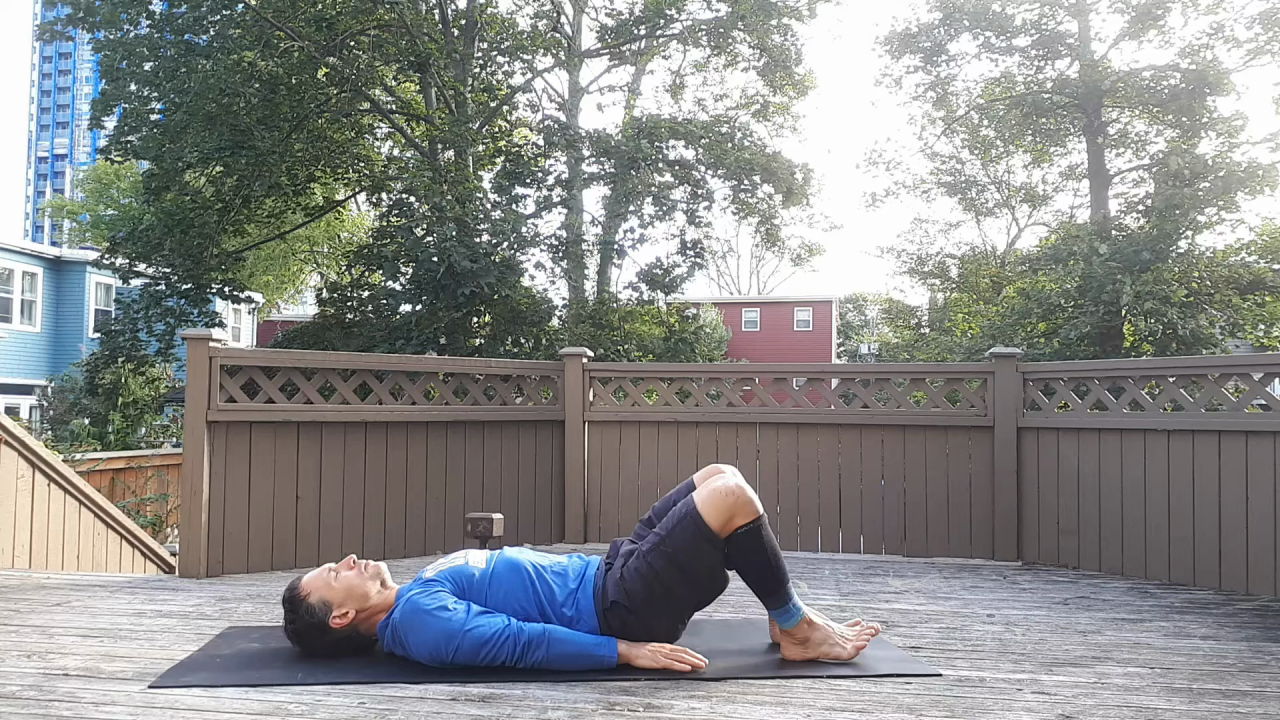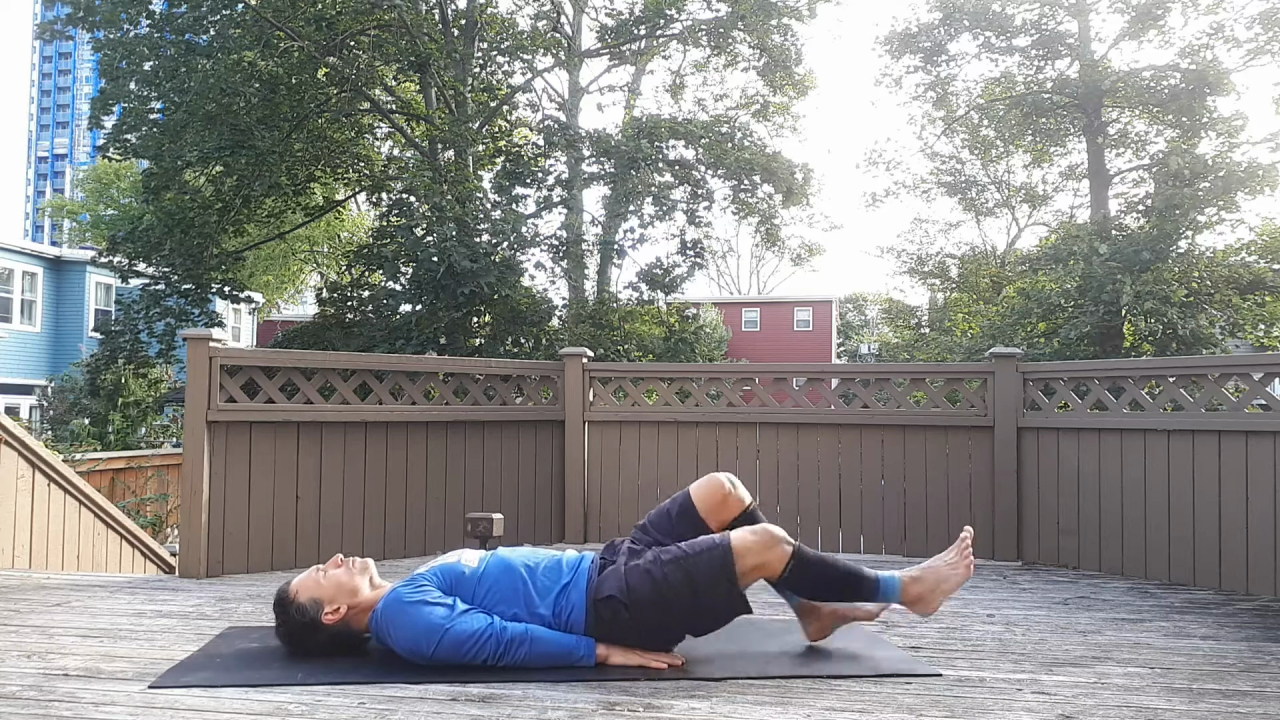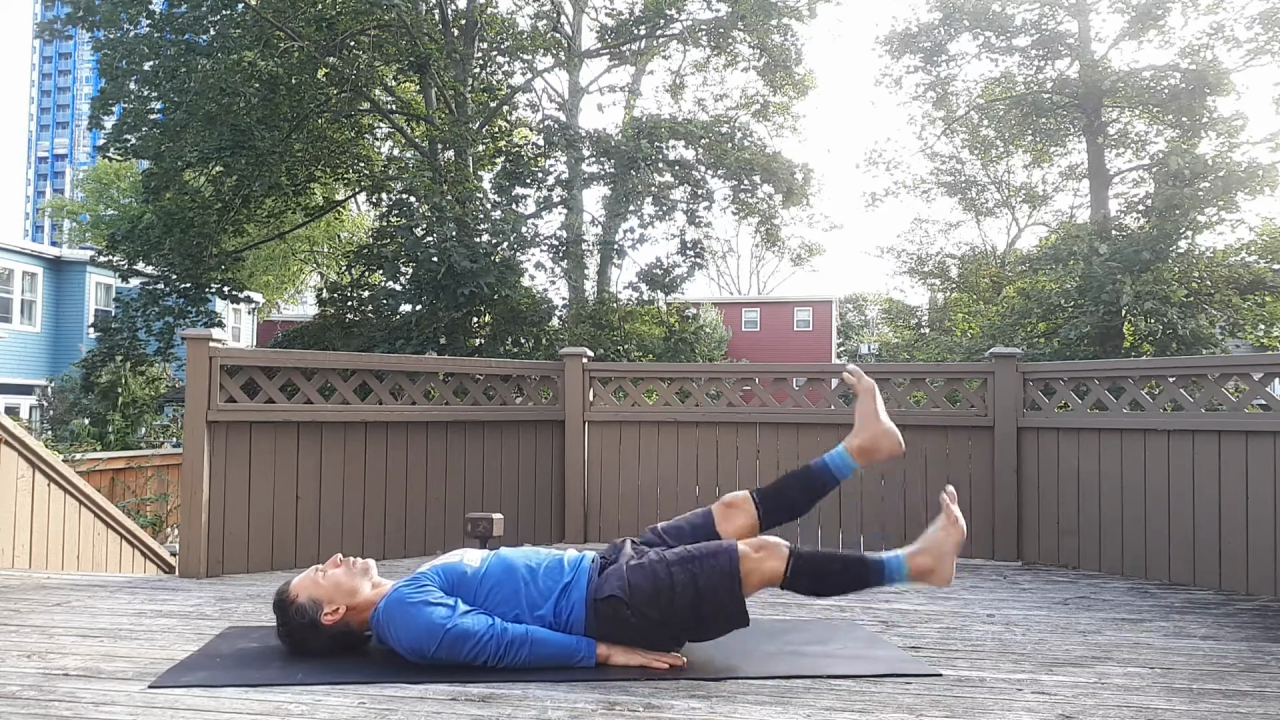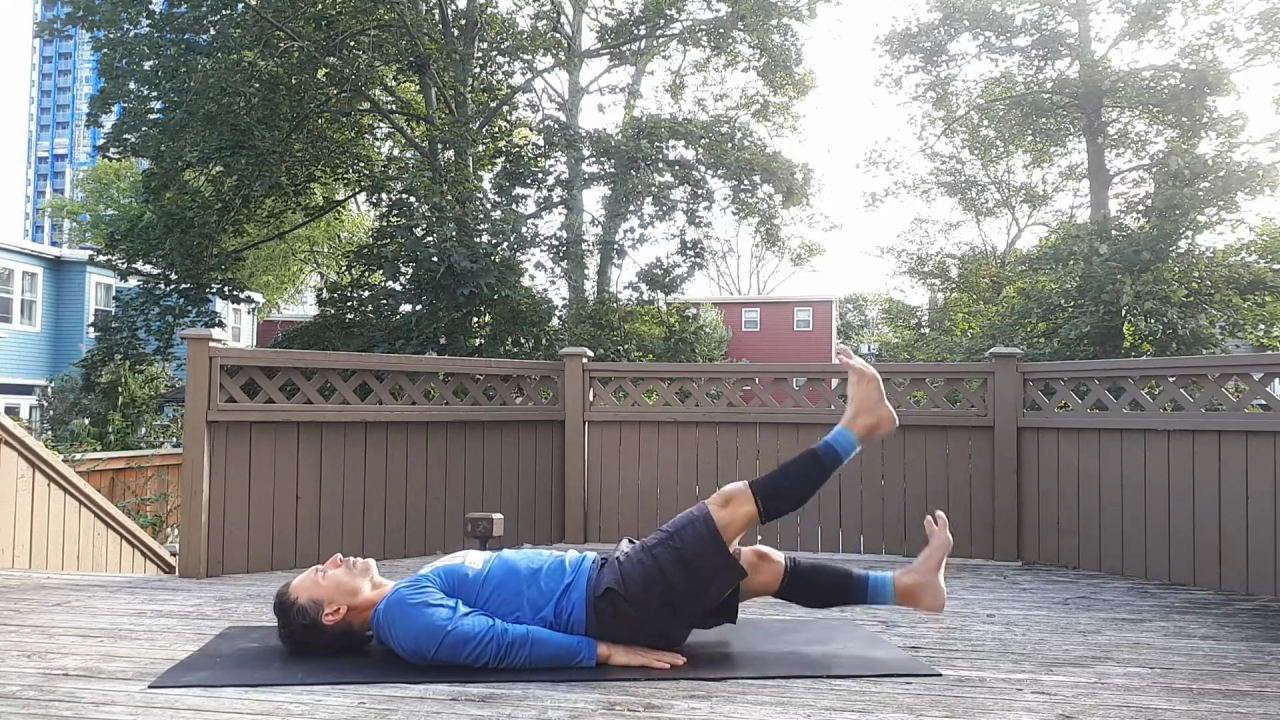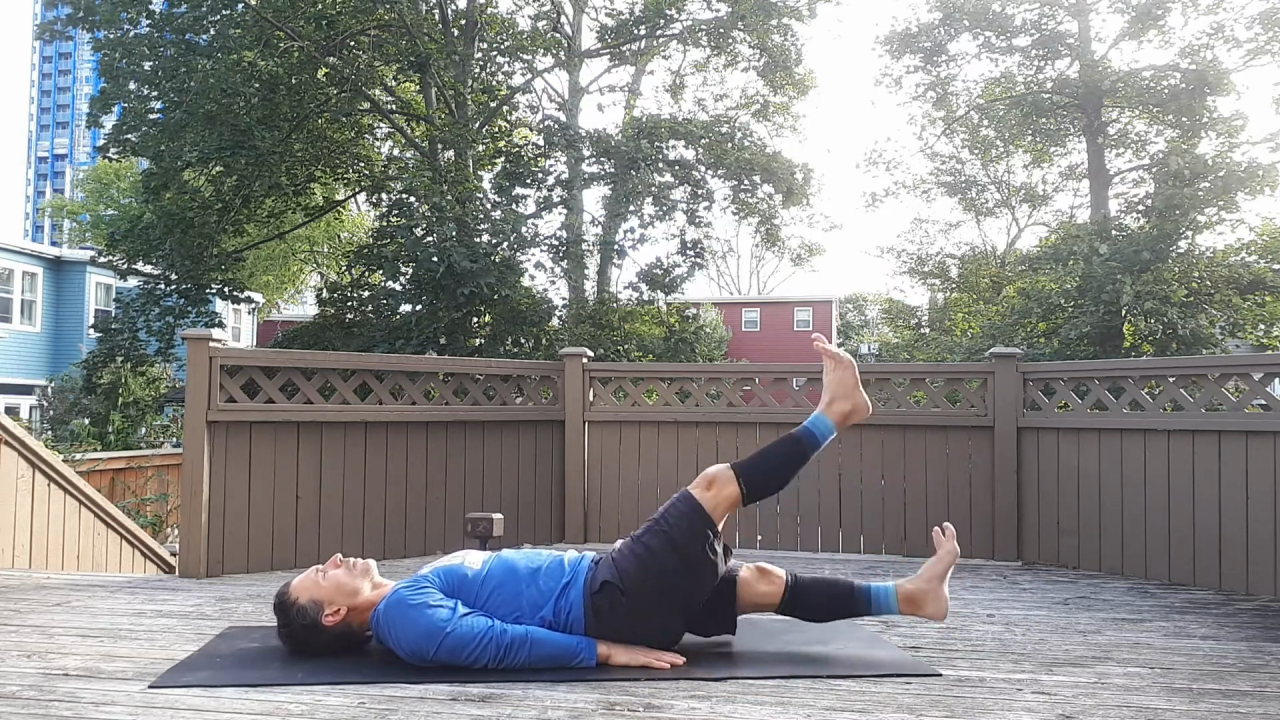
dt=1s
person 1, frame 1
left shoulder: (414, 596)
right shoulder: (417, 621)
right elbow: (520, 643)
right wrist: (628, 649)
left hip: (604, 572)
right hip: (621, 606)
left knee: (719, 475)
right knee: (732, 497)
left ankle: (788, 617)
right ankle: (800, 630)
person 1, frame 2
left shoulder: (409, 591)
right shoulder: (404, 619)
right elbow: (500, 639)
right wrist: (606, 650)
left hip: (607, 566)
right hip: (611, 601)
left knee: (724, 491)
right knee: (762, 544)
left ankle: (813, 608)
right ankle: (904, 588)
person 1, frame 3
left shoulder: (415, 587)
right shoulder: (407, 617)
right elbow: (505, 641)
right wrist: (609, 650)
left hip: (605, 568)
right hip: (611, 599)
left knee: (743, 509)
right knee: (767, 557)
left ankle: (859, 450)
right ankle: (912, 566)
person 1, frame 4
left shoulder: (412, 592)
right shoulder: (405, 619)
right elbow: (502, 644)
right wrist: (607, 650)
left hip: (604, 576)
right hip: (612, 606)
left knee: (759, 562)
right knee: (734, 503)
left ankle: (903, 584)
right ankle: (854, 427)
person 1, frame 5
left shoulder: (415, 591)
right shoulder: (405, 619)
right elbow: (502, 644)
right wrist: (607, 649)
left hip: (600, 577)
right hip: (611, 604)
left knee: (763, 583)
right knee: (717, 485)
left ankle: (909, 594)
right ankle: (830, 416)
